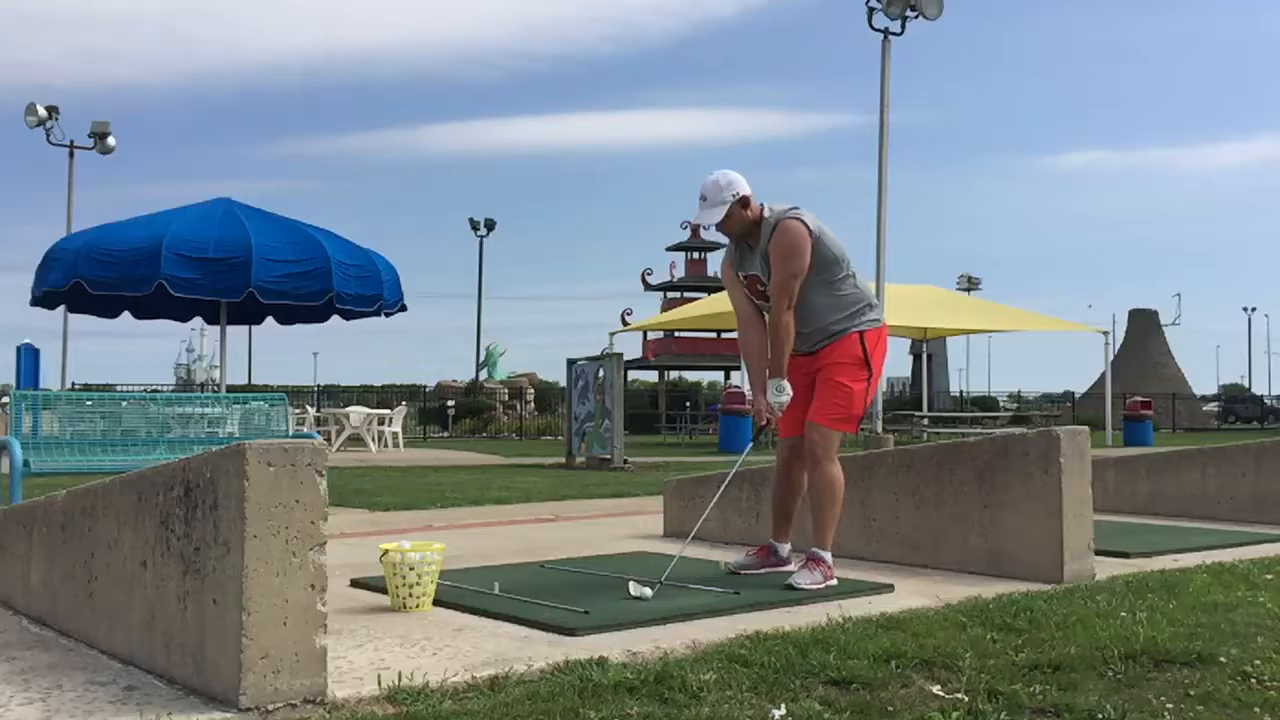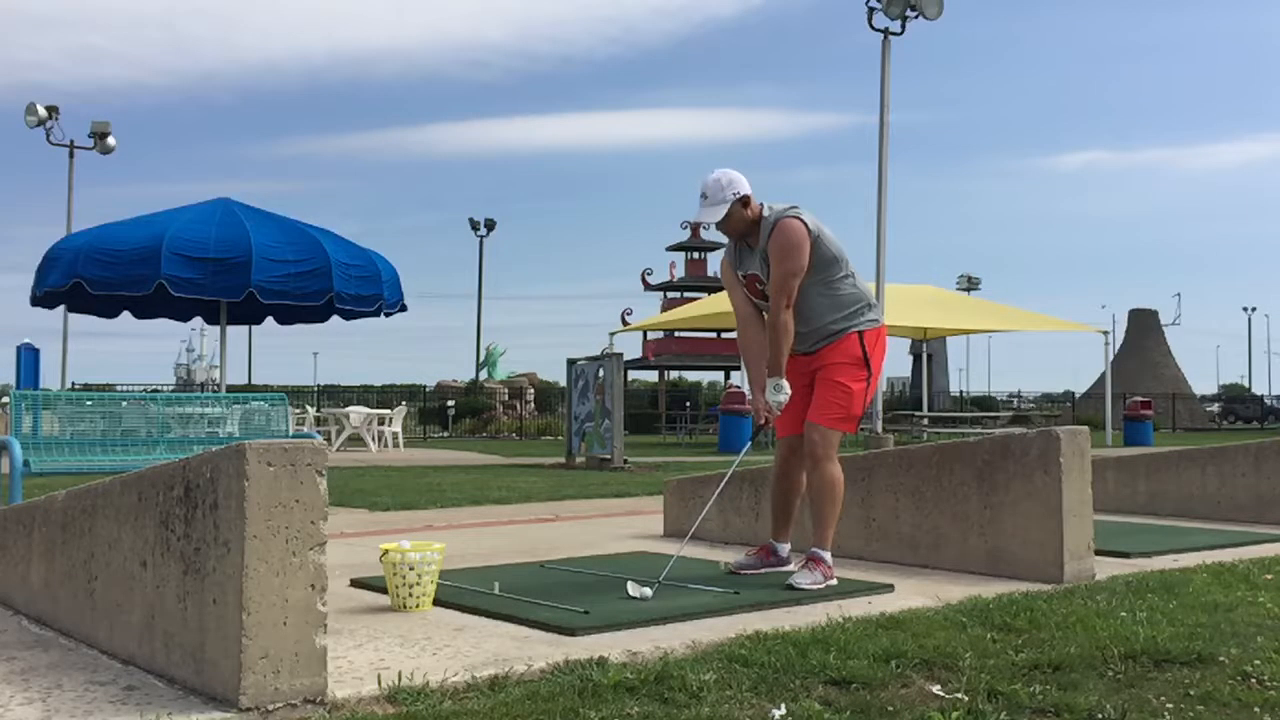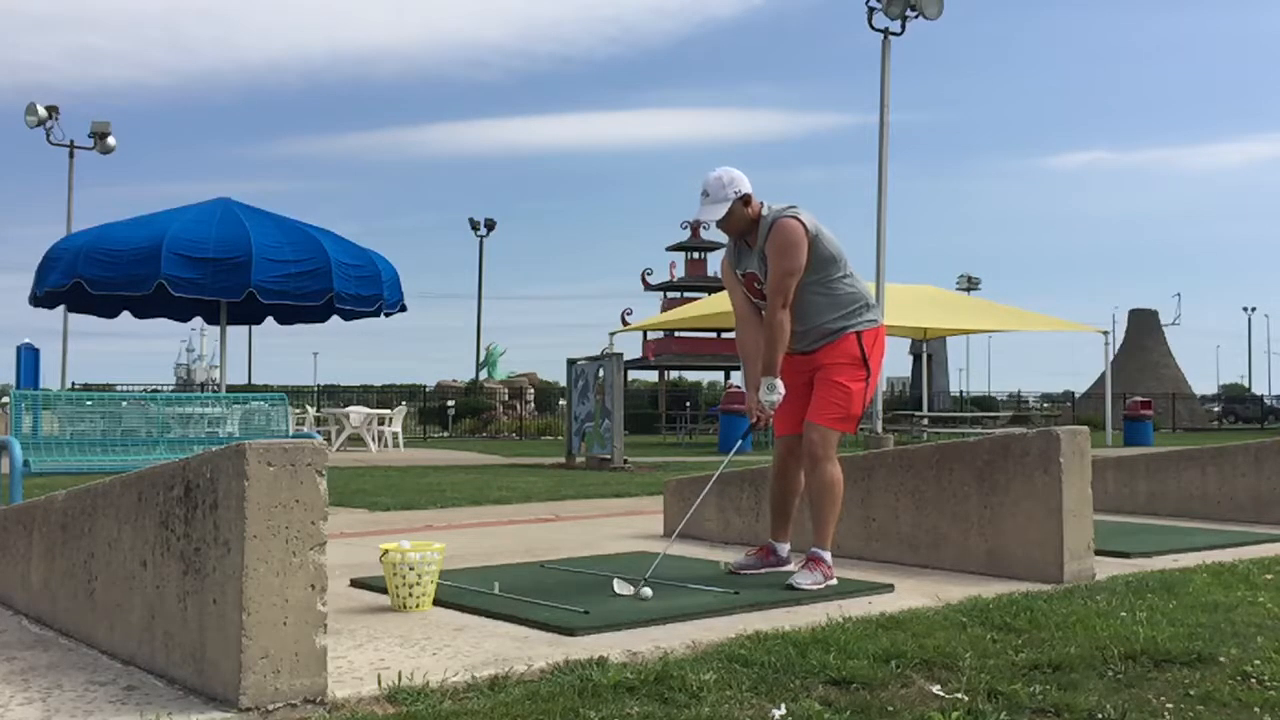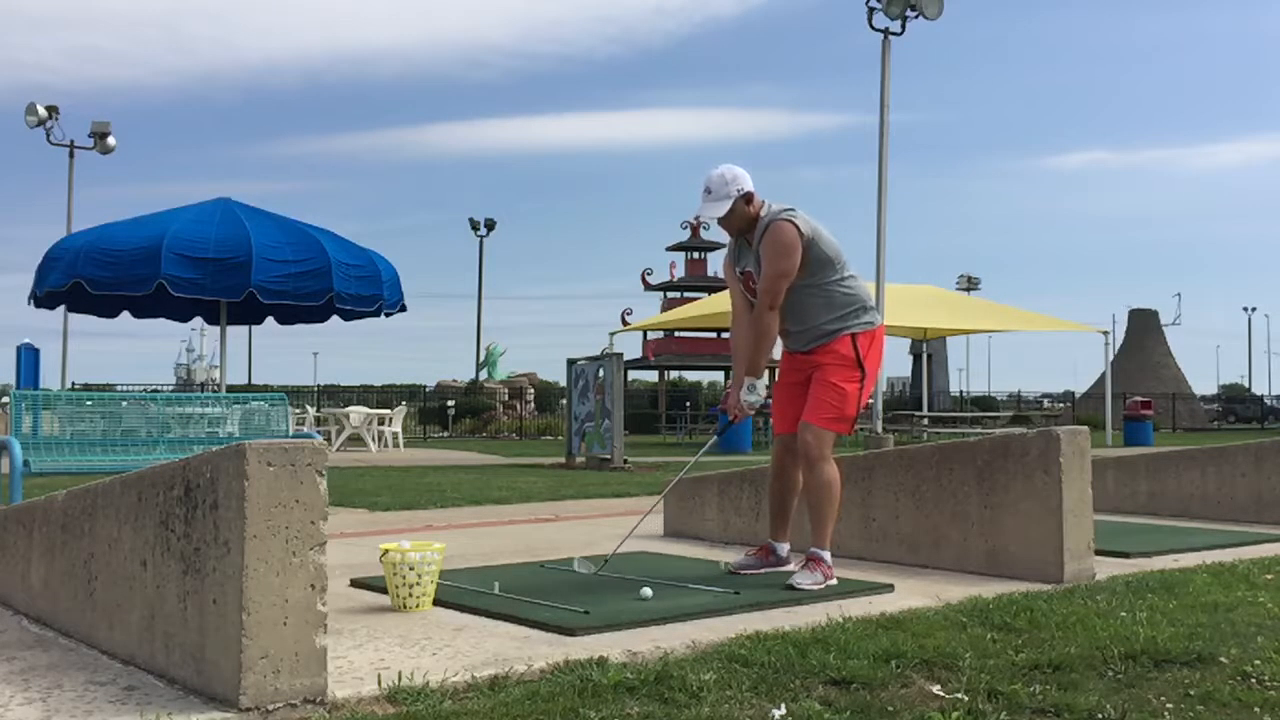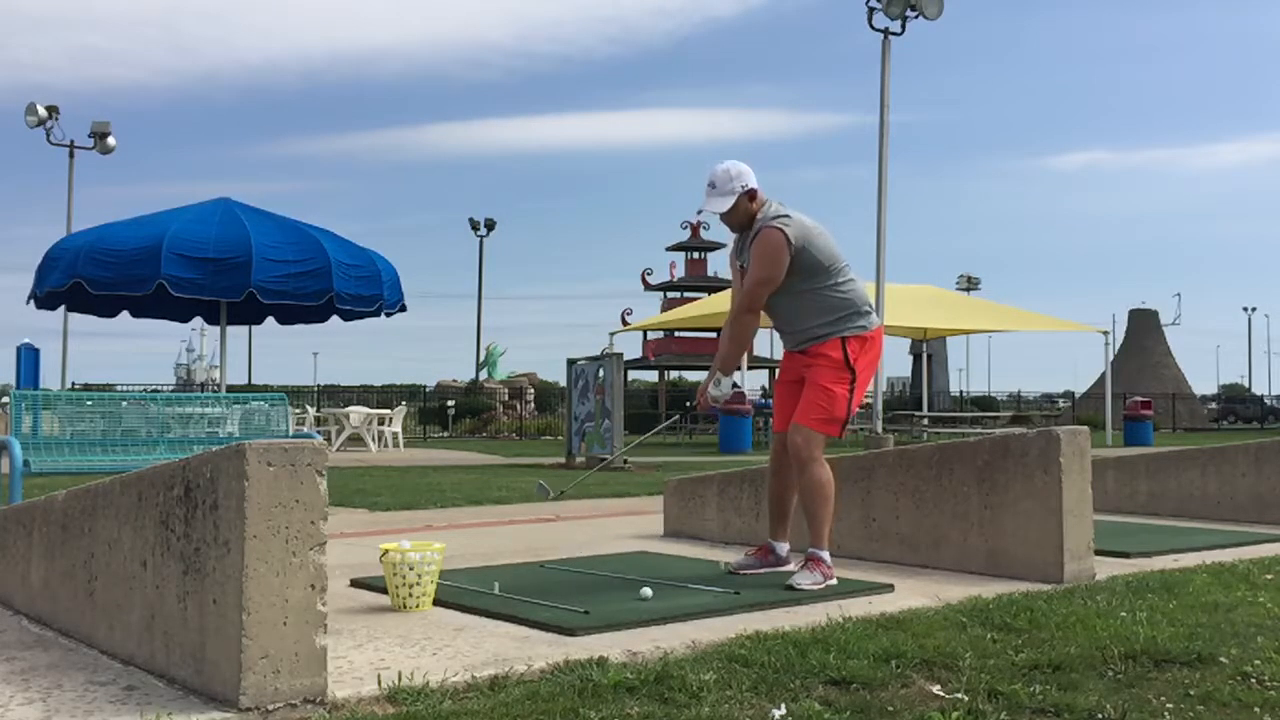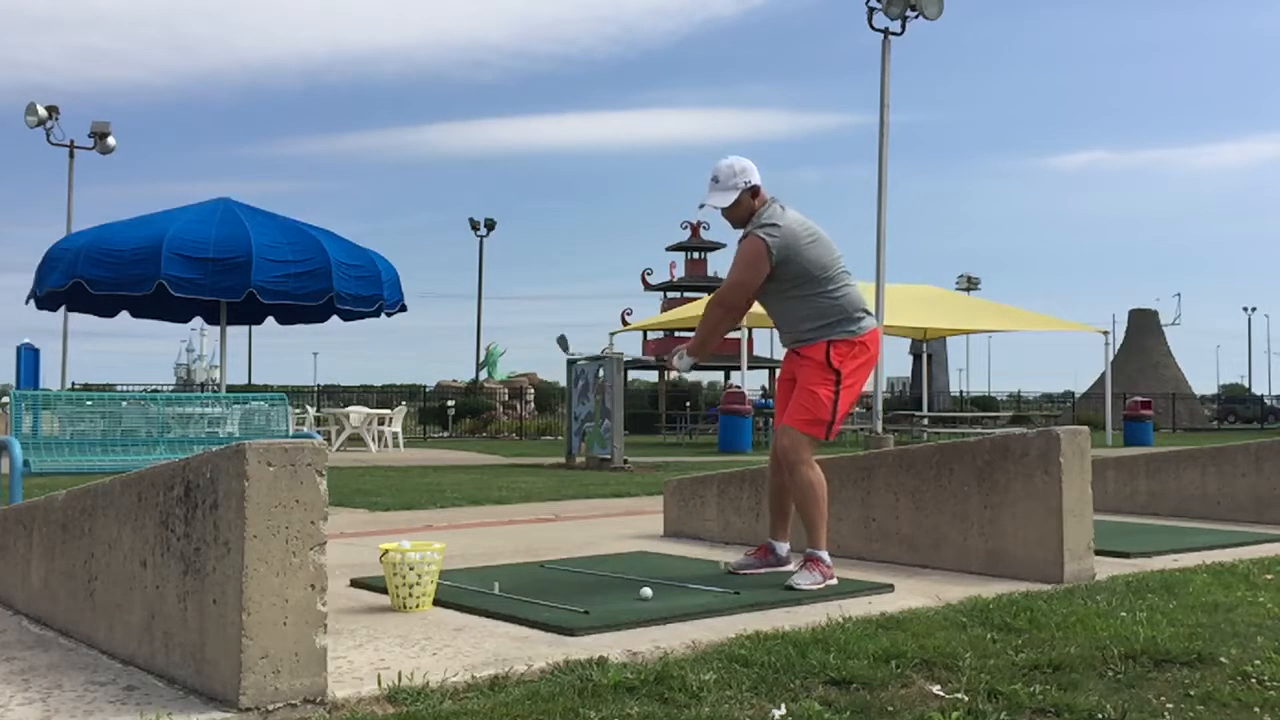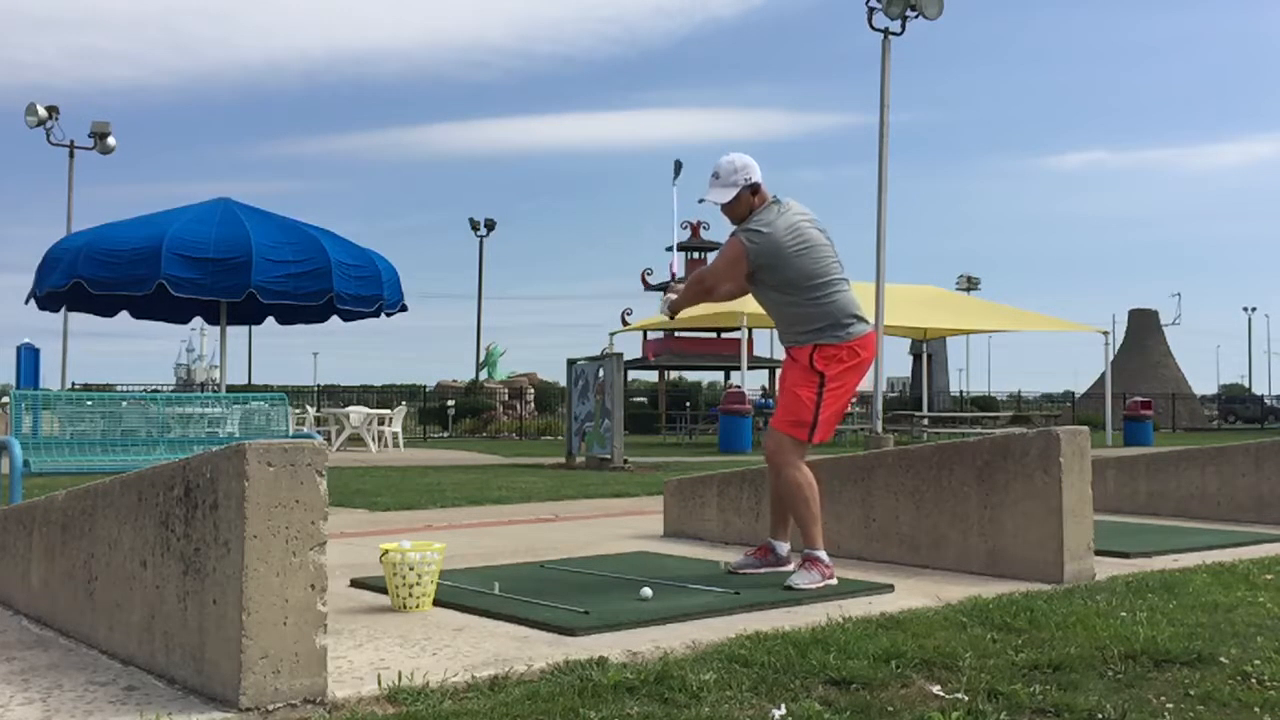
dt=0.7s
person 1, frame 1
left shoulder: (788, 230)
right shoulder: (733, 261)
left elbow: (782, 312)
right elbow: (750, 326)
left wrist: (777, 383)
right wrist: (759, 392)
left hip: (853, 338)
right hip: (804, 350)
left knee: (819, 447)
right knee: (790, 449)
left ankle: (822, 559)
right ankle: (778, 548)
person 1, frame 2
left shoulder: (787, 228)
right shoulder: (732, 261)
left elbow: (782, 310)
right elbow: (750, 326)
left wrist: (776, 381)
right wrist: (757, 390)
left hip: (851, 339)
right hip: (803, 350)
left knee: (818, 446)
right knee: (788, 450)
left ankle: (821, 559)
right ankle: (778, 548)
person 1, frame 3
left shoulder: (786, 227)
right shoulder: (732, 260)
left elbow: (778, 310)
right elbow: (748, 324)
left wrist: (771, 381)
right wrist: (753, 389)
left hip: (851, 340)
right hip: (802, 350)
left knee: (818, 446)
right knee: (787, 449)
left ankle: (821, 559)
right ankle: (777, 549)
person 1, frame 4
left shoulder: (782, 230)
right shoulder: (735, 255)
left elbow: (768, 311)
right elbow: (742, 322)
left wrist: (754, 382)
right wrist: (737, 386)
left hip: (849, 341)
right hip: (801, 349)
left knee: (813, 445)
right knee: (785, 448)
left ankle: (821, 559)
right ankle: (777, 548)
person 1, frame 5
left shoulder: (775, 233)
right shoulder: (742, 244)
left elbow: (748, 313)
right elbow: (737, 315)
left wrist: (721, 377)
right wrist: (715, 374)
left hip: (846, 343)
right hip: (802, 348)
left knee: (804, 445)
right knee: (782, 446)
left ankle: (820, 559)
right ankle: (777, 548)
person 1, frame 6
left shoulder: (763, 238)
right shoulder: (765, 226)
left elbow: (724, 303)
right elbow: (738, 305)
left wrist: (690, 353)
right wrist: (699, 347)
left hip: (841, 346)
right hip: (806, 347)
left knee: (795, 448)
right knee: (782, 448)
left ankle: (819, 560)
right ankle: (777, 548)
person 1, frame 7
left shoulder: (751, 239)
right shoulder: (790, 212)
left elbow: (704, 282)
right elbow: (743, 283)
left wrist: (674, 302)
right wrist: (688, 294)
left hip: (833, 350)
right hip: (813, 347)
left knee: (783, 448)
right knee: (782, 448)
left ankle: (818, 560)
right ankle: (778, 548)
